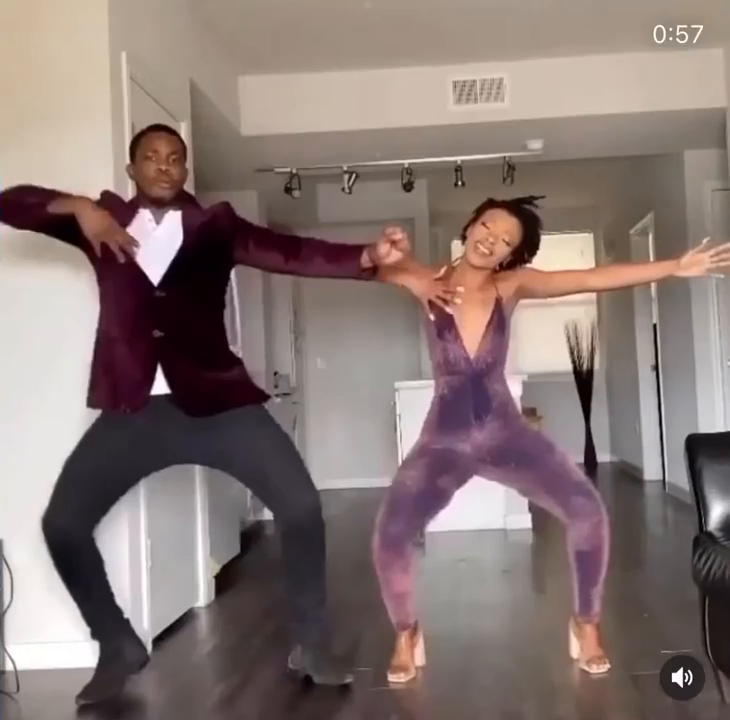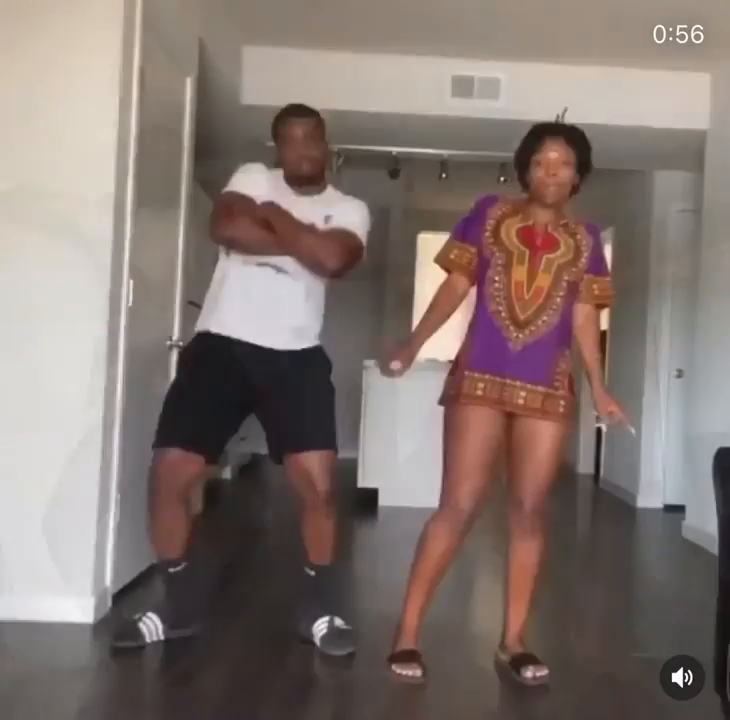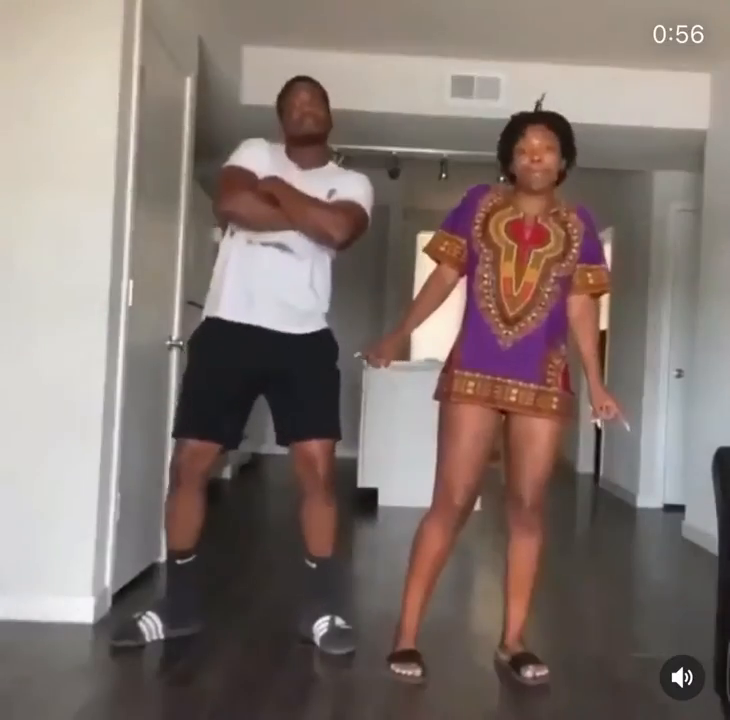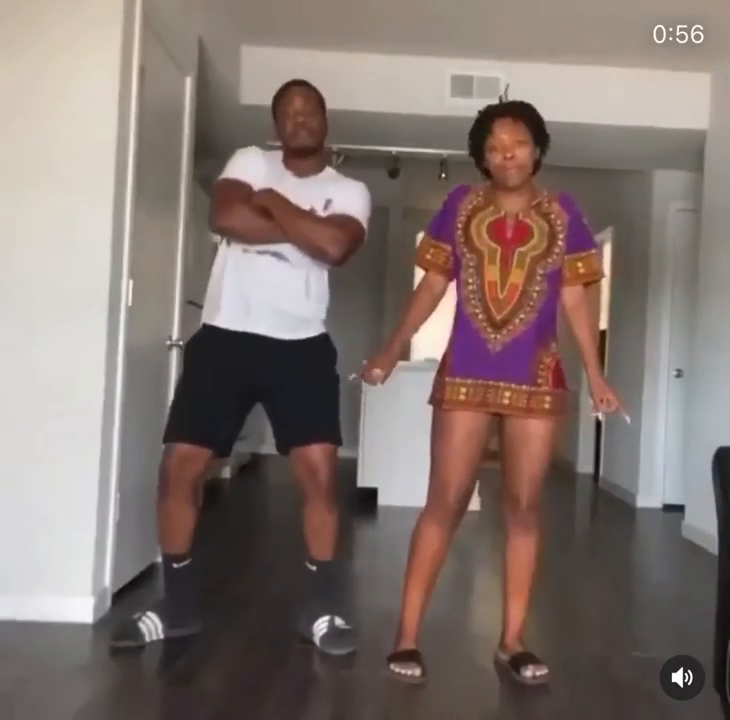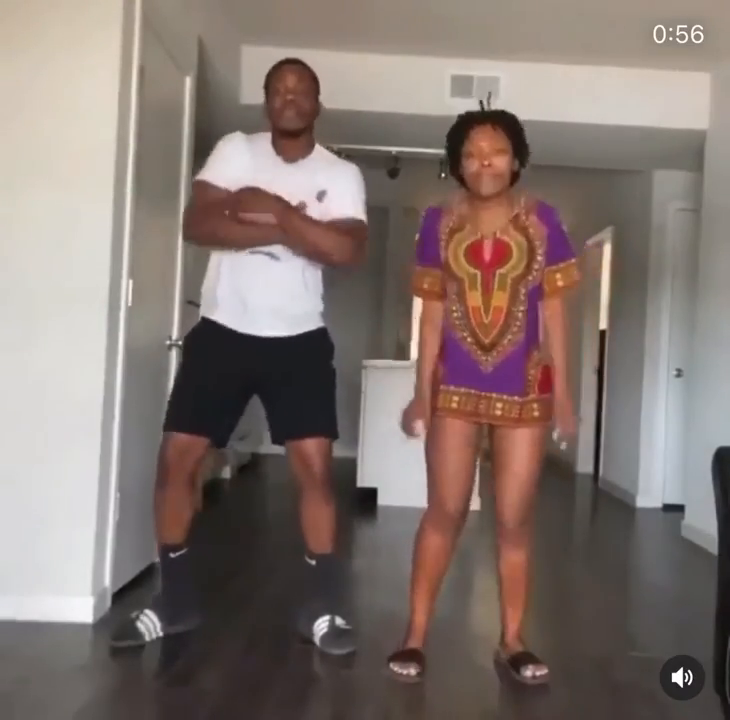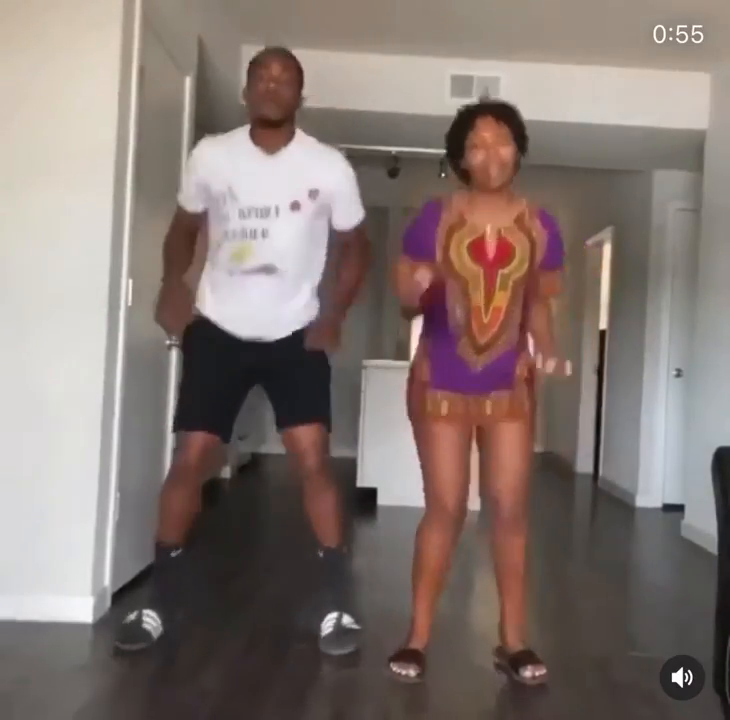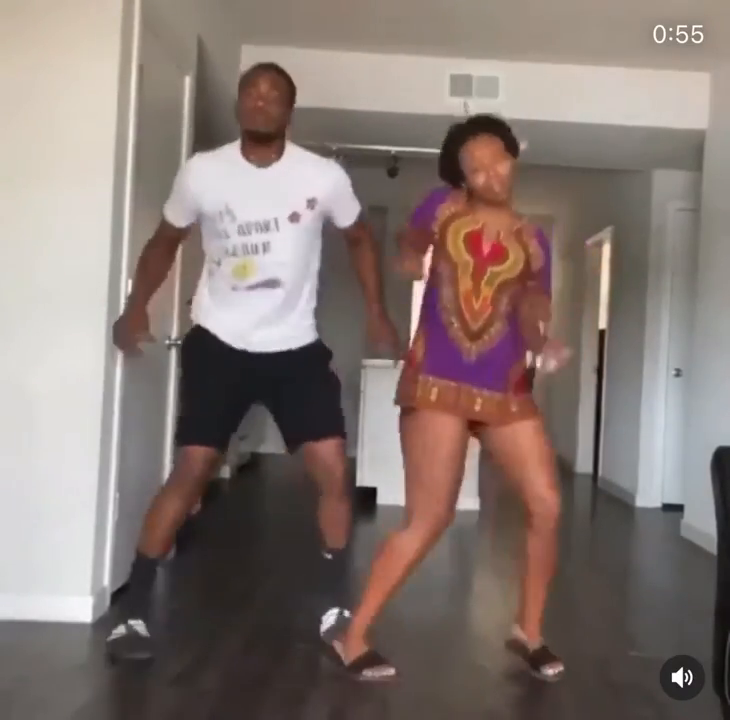
dt=0.3s
person 1, frame 1
left shoulder: (213, 226)
right shoulder: (103, 220)
left elbow: (289, 253)
left wrist: (366, 259)
right wrist: (75, 205)
left hip: (216, 400)
right hip: (133, 407)
left knee: (301, 507)
right knee: (62, 523)
left ankle: (310, 643)
right ankle: (118, 645)
person 1, frame 2
left shoulder: (349, 208)
right shoulder: (250, 178)
left elbow: (334, 259)
right elbow: (227, 227)
left wrist: (277, 218)
right wrist: (303, 243)
left hip: (293, 362)
right hip: (221, 347)
left knee: (318, 485)
right knee: (169, 474)
left ankle: (319, 609)
right ankle: (175, 606)
person 1, frame 3
left shoulder: (353, 184)
right shoulder: (254, 152)
left elbow: (339, 230)
right elbow: (229, 203)
left wrist: (278, 191)
right wrist: (305, 214)
left hip: (303, 339)
right hip: (228, 329)
left knee: (317, 467)
right knee: (190, 461)
left ankle: (320, 606)
right ankle: (179, 603)
person 1, frame 4
left shoulder: (350, 191)
right shoulder: (249, 162)
left elbow: (336, 246)
right elbow: (225, 218)
left wrist: (273, 202)
right wrist: (302, 228)
left hip: (300, 346)
right hip: (224, 338)
left knee: (319, 473)
right knee: (179, 466)
left ankle: (321, 608)
right ankle: (179, 603)
person 1, frame 5
left shoulder: (342, 175)
right shoulder: (235, 149)
left elbow: (346, 251)
right elbow: (197, 223)
left wrist: (269, 206)
right wrist: (274, 225)
left hip: (298, 339)
right hip: (222, 331)
left knee: (314, 469)
right knee: (176, 459)
left ankle: (322, 605)
right ankle: (175, 600)
person 1, frame 6
left shoulder: (330, 168)
right shoulder: (210, 154)
left elbow: (355, 247)
right elbow: (182, 229)
left wrist: (334, 314)
right wrist: (172, 286)
left hip: (293, 337)
right hip: (217, 331)
left knee: (313, 462)
right knee: (190, 461)
left ankle: (334, 602)
right ankle: (162, 596)
person 1, frame 7
left shoulder: (323, 176)
right shoulder: (201, 172)
left elbow: (360, 240)
right elbow: (164, 240)
left wrist: (376, 312)
right wrist: (136, 305)
left hip: (294, 348)
right hip: (218, 344)
left knee: (332, 472)
right knee: (190, 473)
left ankle: (334, 600)
right ankle: (135, 607)
person 2, frame 1
left shoulder: (510, 286)
left elbow: (591, 279)
left wrist: (673, 267)
left hip: (505, 433)
right hip: (443, 440)
left knee: (587, 511)
right knee: (390, 535)
left ankle: (586, 625)
right ankle: (406, 636)
person 2, frame 2
left shoulder: (584, 238)
right shoulder: (488, 216)
left elbow: (584, 318)
right elbow: (455, 287)
left wrist: (599, 388)
right wrist: (411, 347)
left hip: (547, 390)
right hip: (480, 380)
left knee: (530, 513)
right knee: (458, 507)
left ankle: (513, 642)
right ankle: (406, 633)
person 2, frame 3
left shoulder: (578, 224)
right shoulder: (479, 204)
left elbow: (580, 308)
right elbow: (443, 278)
left wrist: (596, 383)
right wrist: (397, 338)
left hip: (542, 383)
right hip: (473, 374)
left knee: (527, 508)
right knee: (451, 502)
left ankle: (512, 640)
right ankle: (406, 634)
person 2, frame 4
left shoulder: (562, 213)
right shoulder: (461, 205)
left elbow: (574, 298)
right elbow: (433, 285)
left wrist: (596, 374)
right wrist: (392, 351)
left hip: (535, 380)
right hip: (465, 375)
left knee: (523, 507)
right knee: (445, 502)
left ankle: (512, 640)
right ankle: (407, 635)
person 2, frame 5
left shoulder: (542, 222)
right shoulder: (438, 224)
left elbow: (552, 310)
right elbow: (433, 313)
left wrist: (563, 392)
right wrist: (422, 394)
left hip: (523, 390)
right hip: (454, 388)
left knee: (512, 519)
right knee: (447, 510)
left ankle: (513, 640)
right ankle: (415, 636)
person 2, frame 6
left shoulder: (540, 226)
right shoulder: (434, 218)
left elbow: (538, 303)
right elbow: (410, 301)
left wrist: (547, 349)
right wrist: (413, 288)
left hip: (508, 385)
right hip: (441, 385)
left knee: (509, 513)
right knee: (445, 510)
left ankle: (513, 640)
right ankle: (417, 636)
person 2, frame 7
left shoulder: (534, 243)
right shoulder: (441, 208)
left elbow: (532, 317)
right elbow: (411, 246)
left wrist: (544, 344)
right wrist: (411, 263)
left hip: (506, 388)
right hip: (436, 382)
left knee: (546, 507)
right knee: (429, 517)
left ankle: (529, 633)
right ankle: (351, 635)
